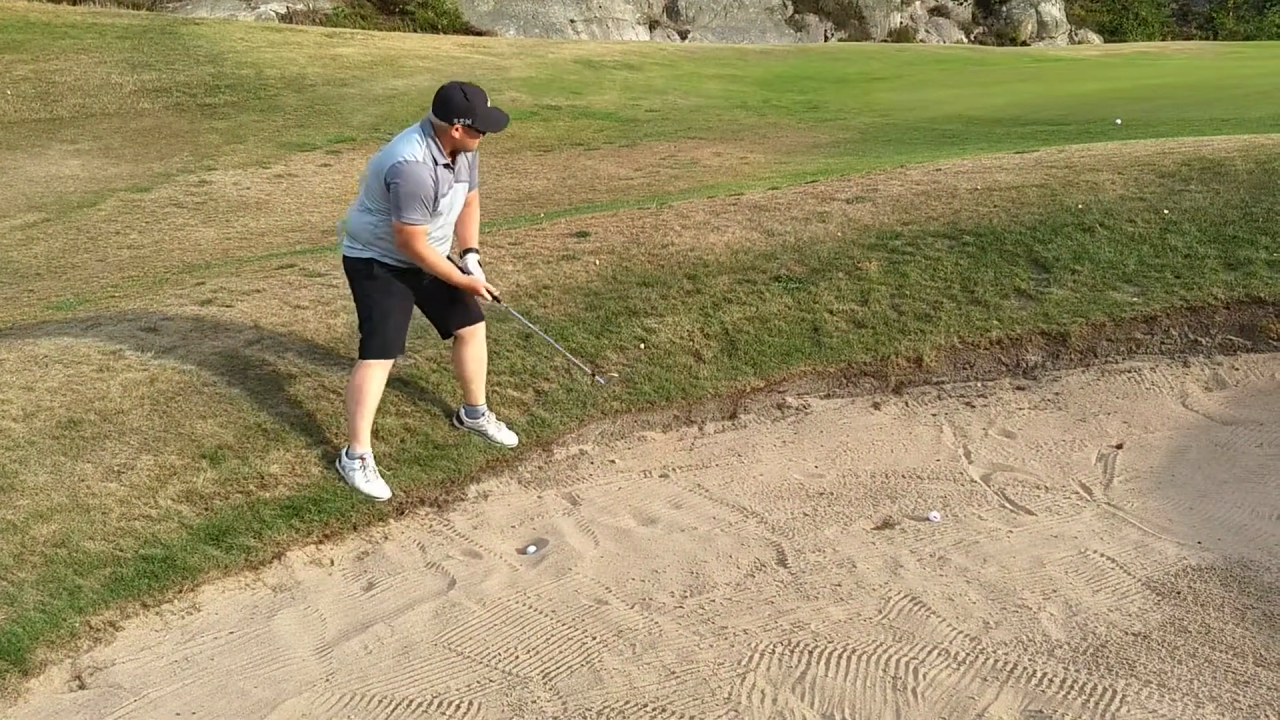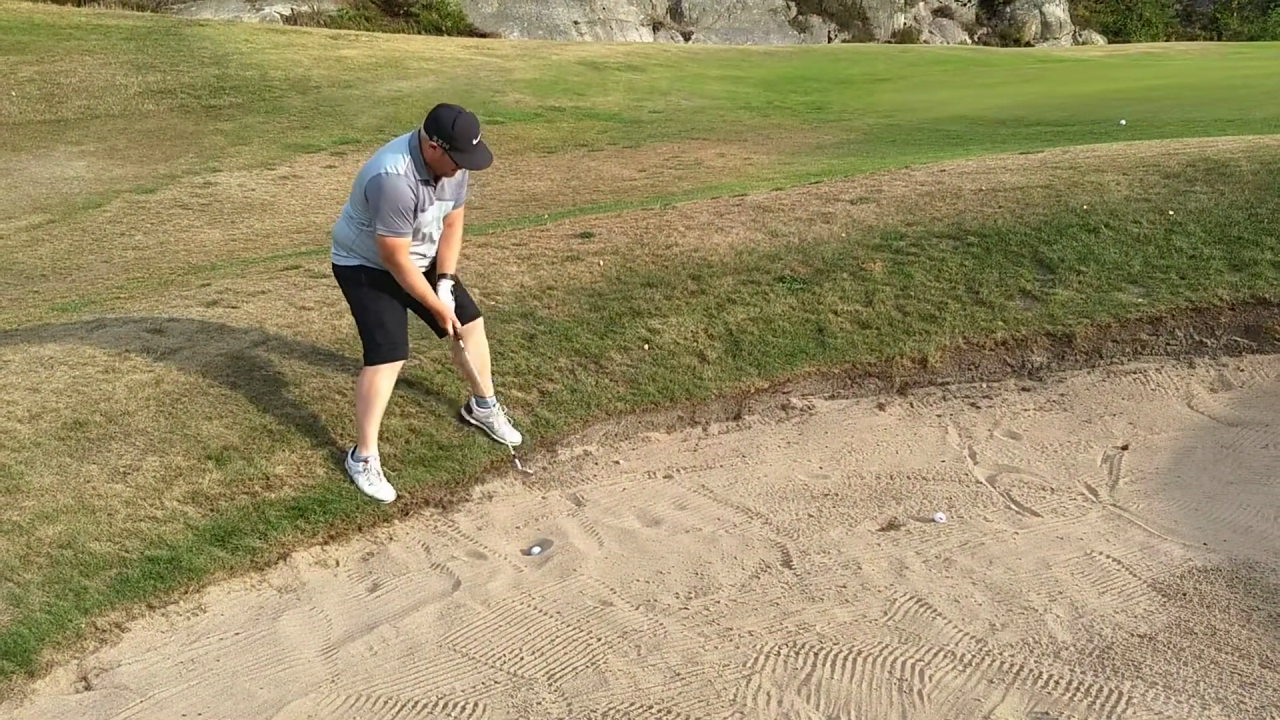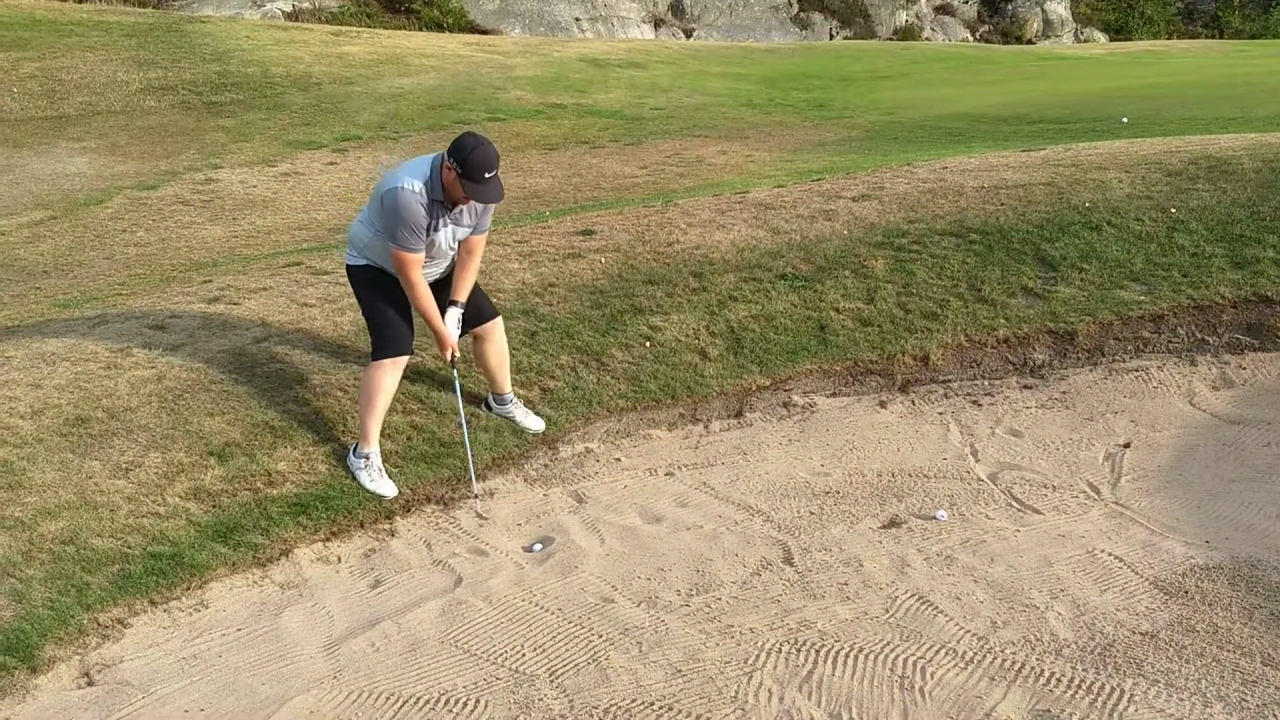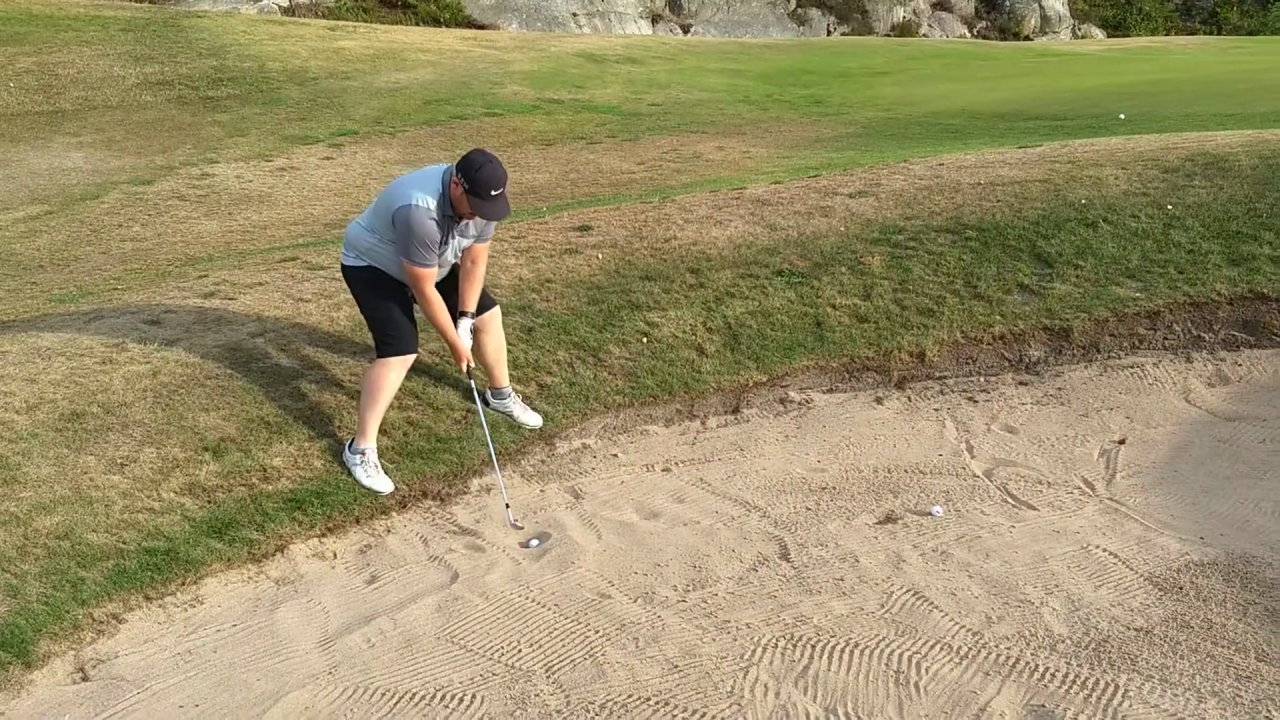
dt=0.4s
person 1, frame 1
left shoulder: (462, 147)
right shoulder: (413, 166)
left elbow: (469, 201)
right elbow: (411, 245)
left wrist: (471, 256)
right wrist: (462, 280)
left hip: (428, 256)
right hip: (378, 261)
left knee: (471, 326)
right knee: (380, 353)
left ankle: (475, 413)
right ankle: (356, 455)
person 1, frame 2
left shoulder: (452, 163)
right shoulder: (393, 178)
left elbow: (452, 223)
right elbow: (394, 258)
left wrist: (444, 283)
right wrist: (435, 306)
left hip: (424, 260)
right hip: (367, 265)
left knee: (470, 322)
right knee: (388, 357)
left ankle: (482, 407)
right ankle: (363, 457)
person 1, frame 3
left shoulder: (478, 187)
right shoulder: (408, 195)
left elbow: (471, 252)
right elbow: (409, 274)
left wrist: (456, 309)
right wrist: (440, 332)
left hip: (436, 265)
right hip: (378, 266)
left knee: (489, 321)
right knee: (393, 354)
left ankle: (503, 400)
right ankle: (365, 453)
person 1, frame 4
left shoulder: (481, 197)
right shoulder: (420, 210)
left elbow: (474, 260)
right elbow: (423, 289)
left wrist: (466, 320)
right wrist: (455, 342)
left hip: (433, 265)
right hip: (372, 266)
left knee: (487, 313)
right knee: (399, 352)
left ankle: (501, 395)
right ankle: (361, 450)
